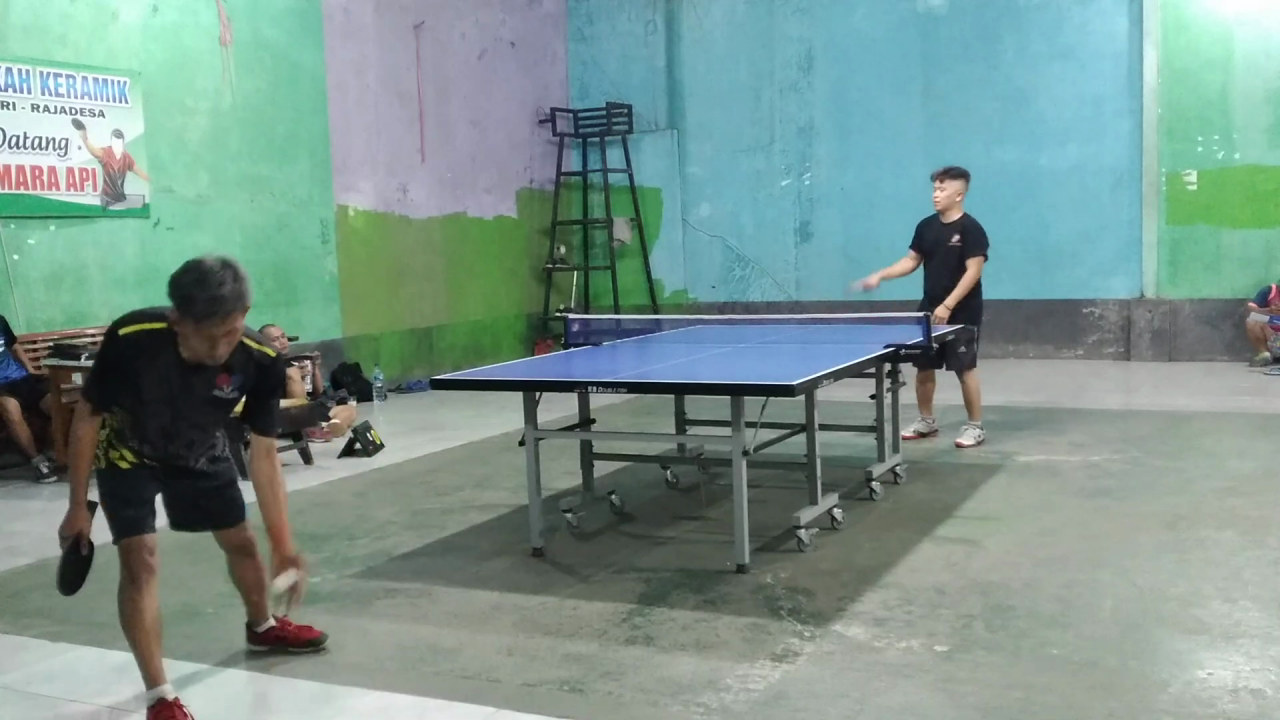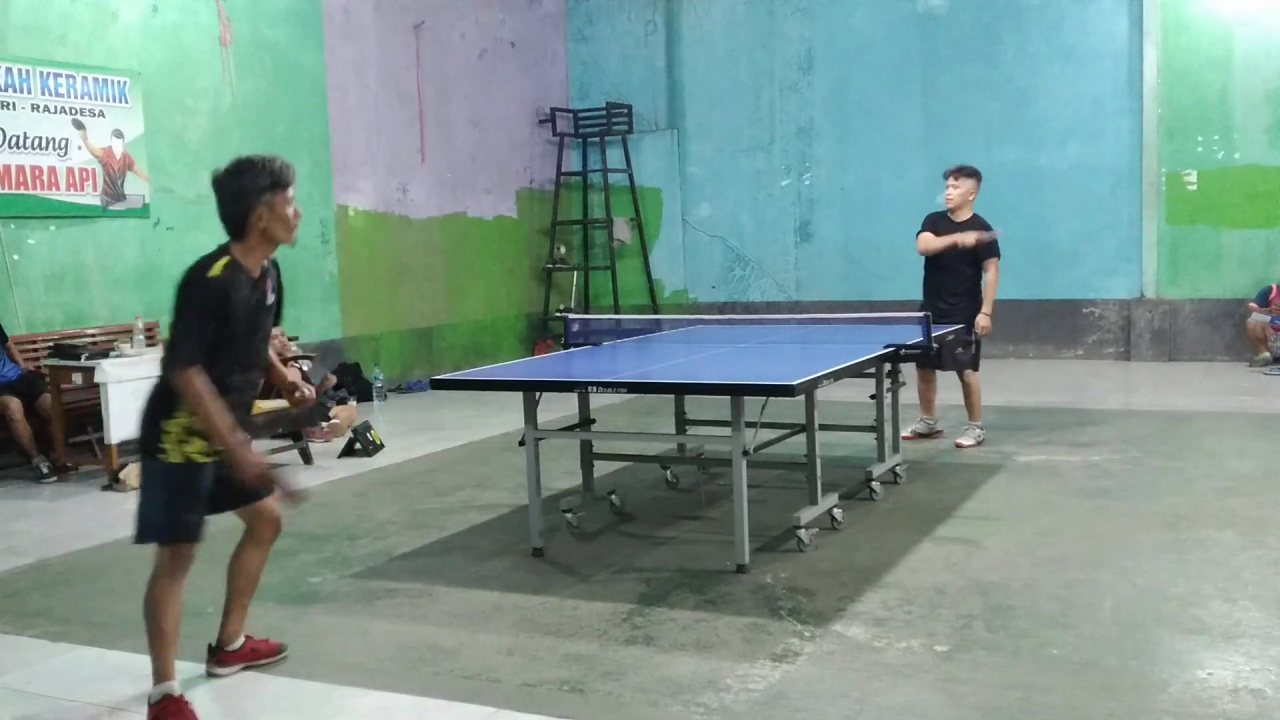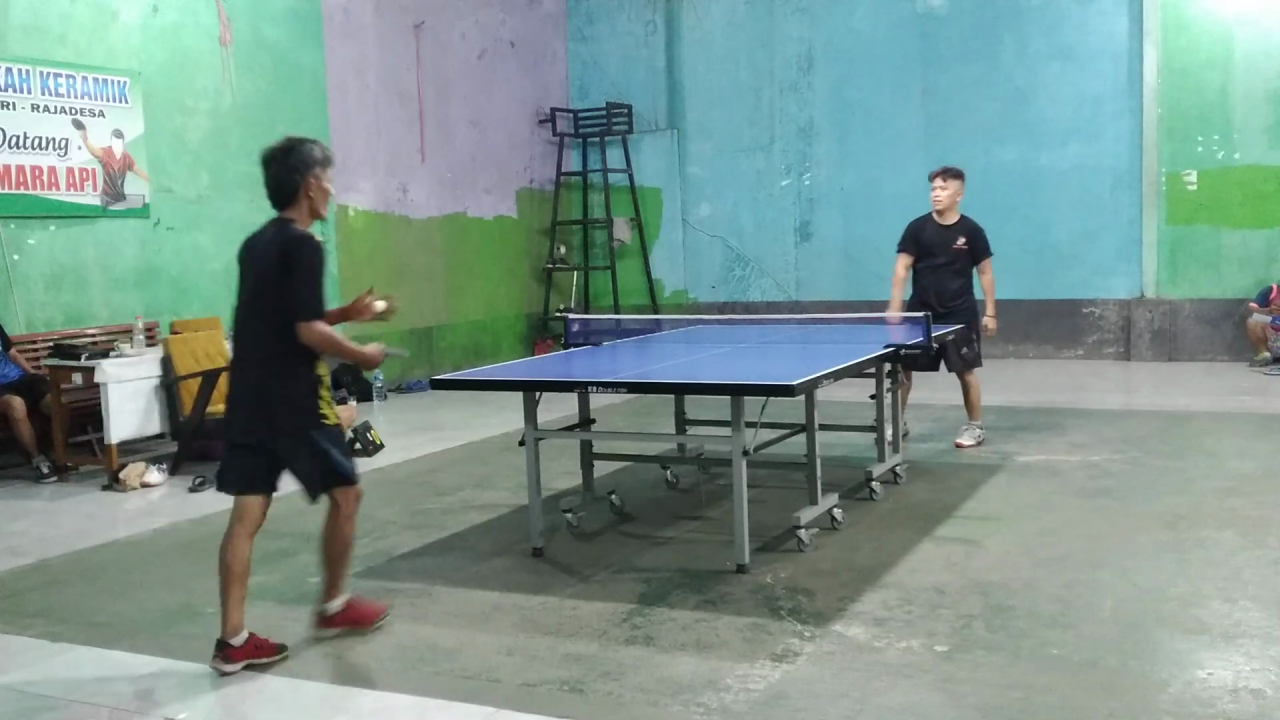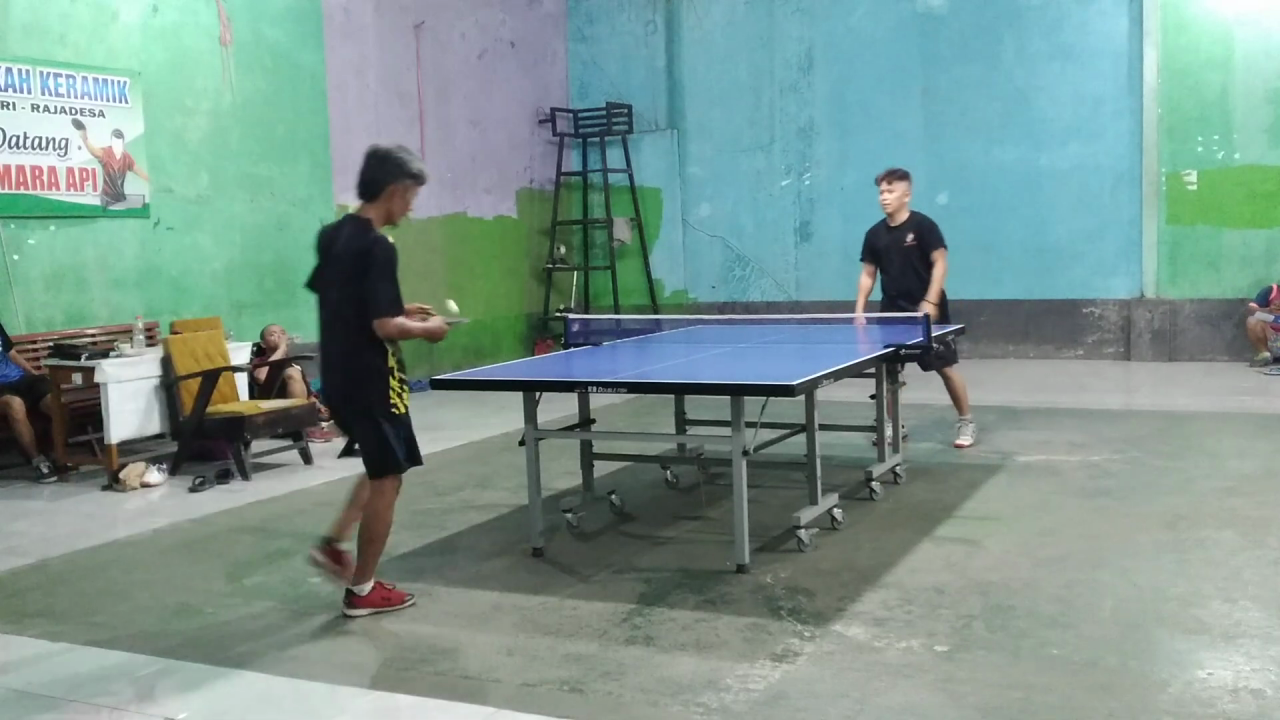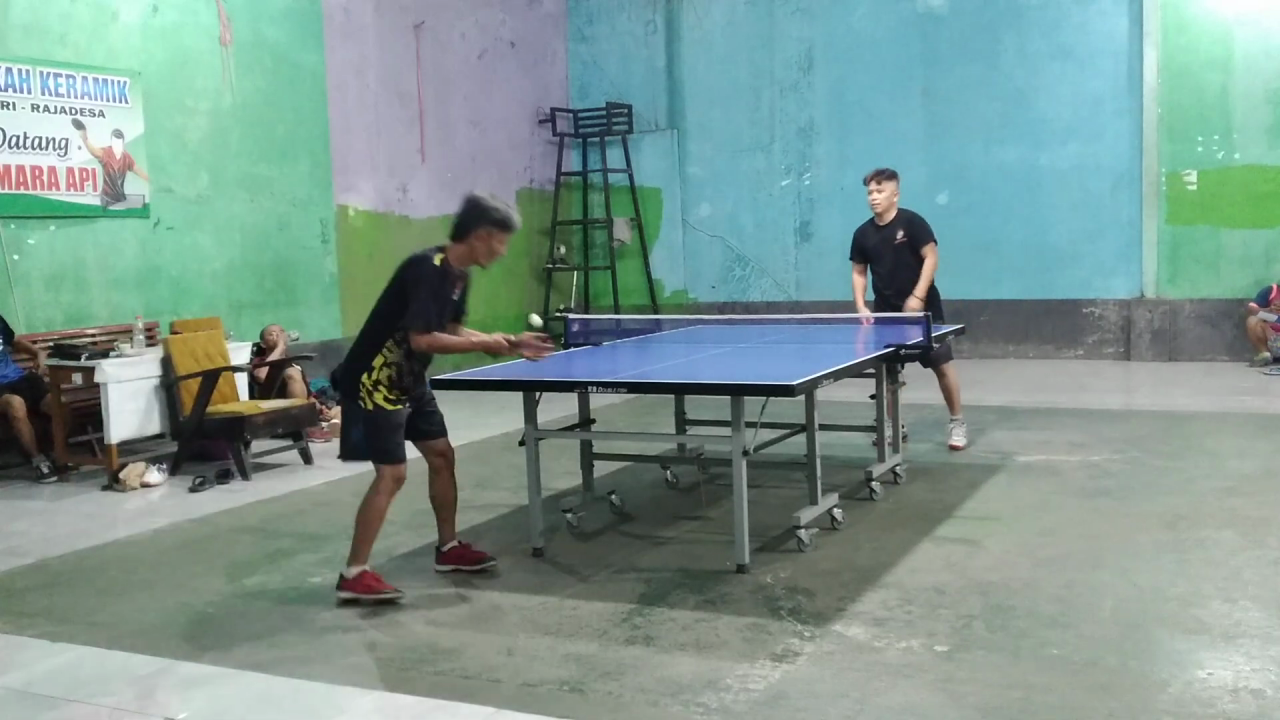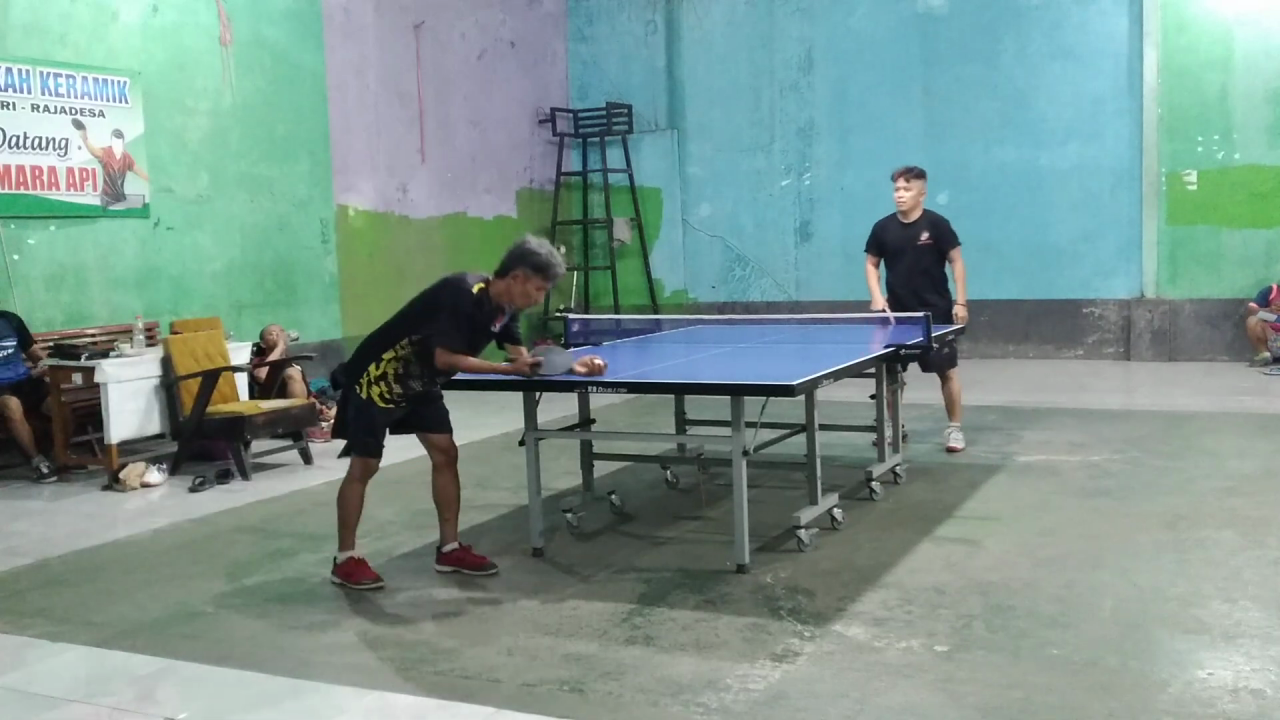
dt=0.4s
person 1, frame 1
left shoulder: (259, 362)
right shoulder: (130, 338)
left elbow: (262, 453)
right elbow: (87, 415)
left wrist: (283, 543)
right wrist: (78, 504)
left hip: (200, 453)
right hip: (129, 452)
left knee: (241, 543)
right knee: (139, 559)
left ankle: (264, 626)
person 1, frame 2
left shoulder: (266, 272)
right shoulder: (207, 281)
right elbow: (187, 373)
left wrist: (288, 380)
right wrist: (241, 449)
left hip: (221, 432)
right hip: (179, 437)
left knee: (266, 519)
right knee: (176, 556)
left ankle: (231, 644)
person 1, frame 3
left shoulder: (255, 245)
right shoulder: (304, 244)
right elbow: (309, 331)
left wrist: (346, 313)
right wrist: (362, 353)
left hip: (246, 398)
right hip: (296, 401)
left knee: (248, 513)
right knee: (345, 492)
left ankle: (232, 638)
right ankle: (333, 605)
person 1, frame 4
left shoulder: (333, 235)
right shoulder: (377, 247)
right elbow: (382, 327)
left wrist: (402, 312)
right wrist: (424, 329)
left hip: (341, 378)
right hip: (369, 382)
left knee: (381, 468)
right knee: (387, 479)
left ankle: (333, 543)
right ankle: (361, 590)
person 1, frame 5
left shoulder: (457, 275)
right shoulder: (426, 269)
left elbow: (452, 332)
right elbow: (421, 339)
left wrist: (510, 343)
right wrist: (482, 342)
left hip: (408, 381)
right hip: (374, 380)
left knee: (442, 456)
right knee: (392, 474)
left ankle: (448, 547)
right ankle: (353, 575)
person 1, frame 6
left shoulder: (504, 308)
right shoulder: (463, 293)
left elbow: (519, 355)
right elbow: (445, 359)
left wrist: (573, 366)
right wrist: (507, 370)
left hip: (419, 382)
right hip: (378, 377)
left knee: (445, 454)
right knee: (364, 467)
left ankle: (449, 549)
right ankle: (345, 559)
person 2, frame 1
left shoulder: (971, 229)
right shoulder: (926, 226)
left elbow: (973, 271)
right elbow: (911, 262)
left wrist: (947, 305)
right wrist: (879, 276)
left hip: (962, 313)
right hip: (932, 310)
left knee: (965, 368)
right knee: (924, 366)
left ankle: (976, 427)
right ankle: (926, 421)
person 2, frame 2
left shoulder: (983, 229)
right shoulder: (934, 220)
left elbow: (991, 271)
right elbow: (923, 246)
left wrist: (986, 312)
right wrist: (957, 238)
left hip: (963, 313)
right hip: (931, 309)
left knee: (966, 370)
right knee: (924, 366)
left ankle: (976, 427)
right ankle: (929, 421)
person 2, frame 3
left shoulder: (971, 230)
right shoulder: (917, 228)
left elbow: (985, 272)
right elbow: (902, 267)
left wrist: (990, 312)
right wrist: (895, 305)
left hip: (959, 313)
right hip: (921, 311)
left knee: (966, 371)
right knee: (903, 367)
left ankle: (974, 426)
person 2, frame 4
left shoulder: (923, 225)
right shoulder: (874, 234)
left elbow: (941, 264)
right elbow: (868, 274)
left wrist: (931, 302)
right wrist: (859, 309)
left hip: (928, 311)
right hip: (892, 312)
left knee: (946, 367)
left ankle: (966, 421)
right ankle: (894, 424)
person 2, frame 5
left shoulder: (912, 222)
right shoulder: (863, 233)
left elbow: (930, 258)
right elbow: (858, 272)
left wrist: (918, 295)
right wrist: (860, 305)
left hip: (921, 309)
right hip: (886, 312)
left knee: (942, 365)
left ankle: (957, 422)
right ankle: (893, 425)
person 2, frame 6
left shoulder: (936, 224)
right shoulder: (882, 228)
left elbow: (956, 261)
right elbow: (871, 264)
left wrist: (961, 301)
right wrist: (876, 294)
left hip: (935, 311)
right hip: (897, 312)
left knee: (946, 370)
left ankle: (955, 428)
